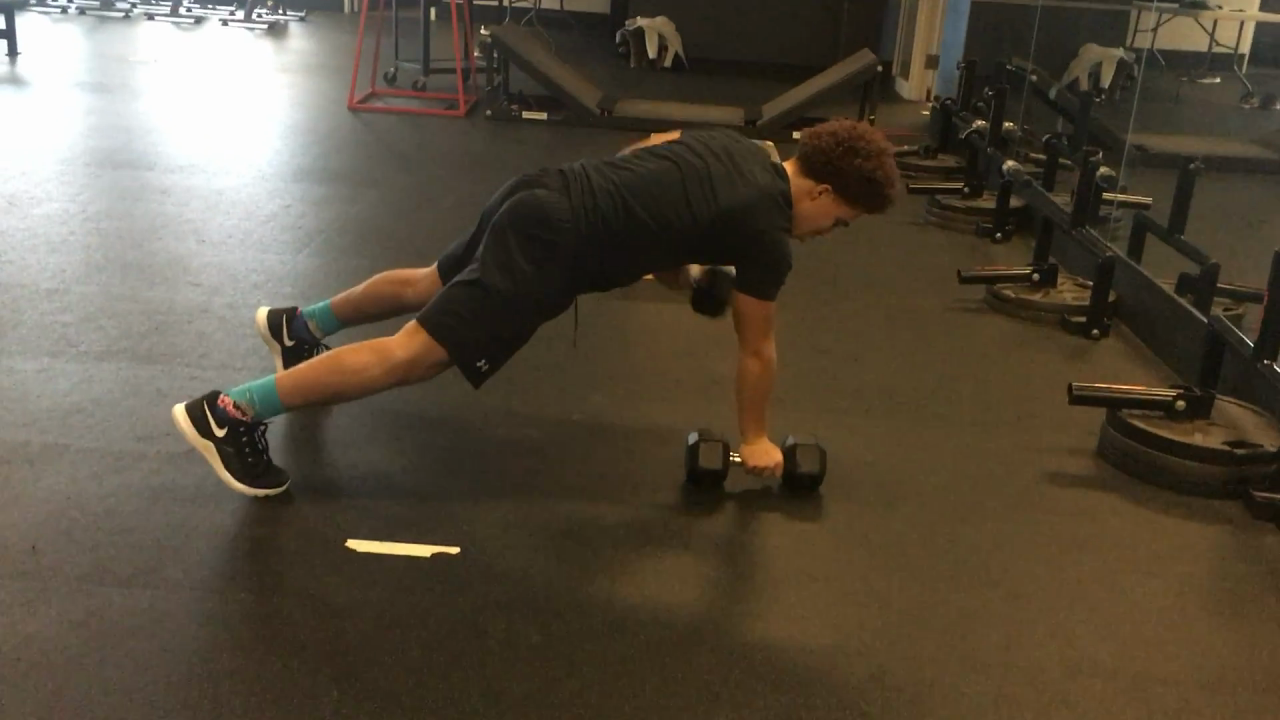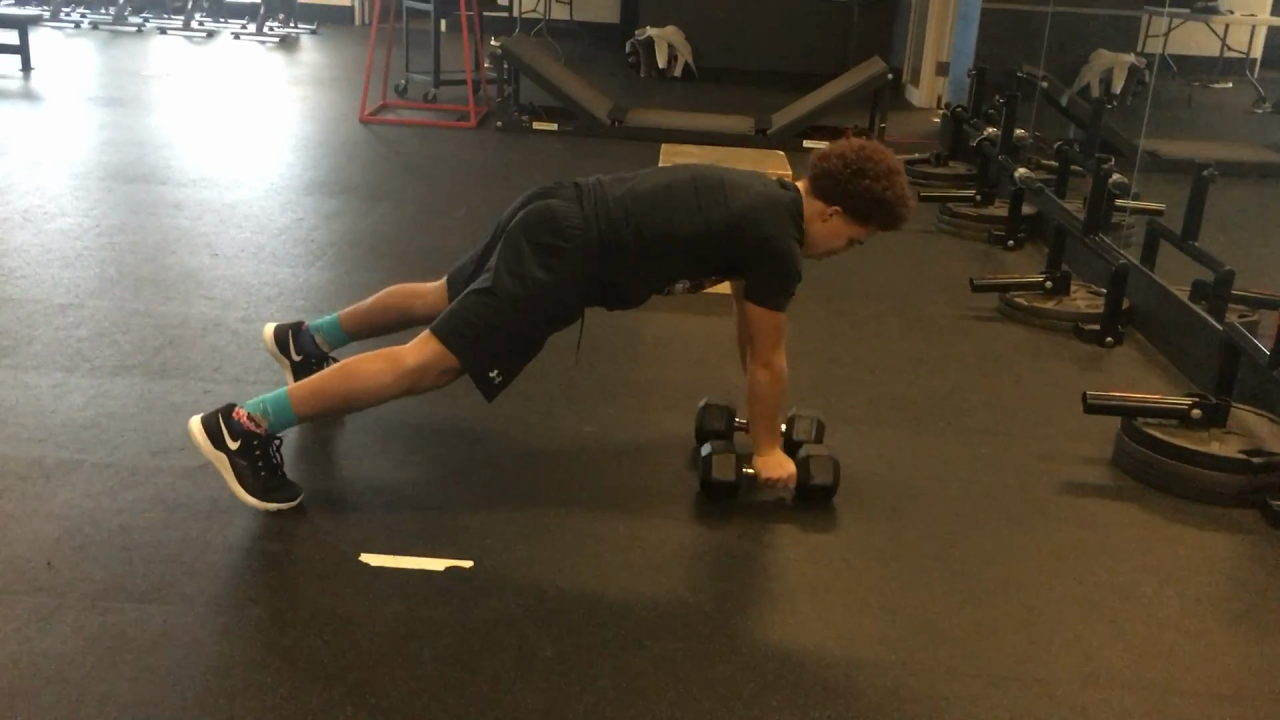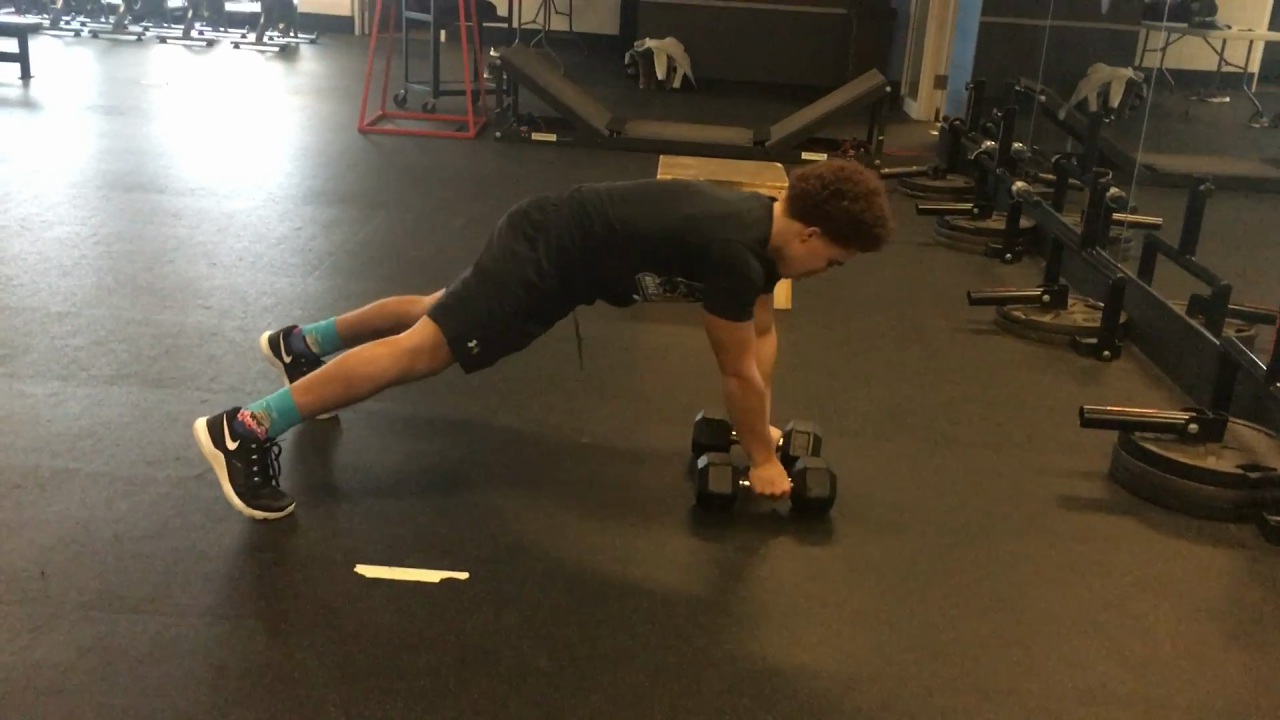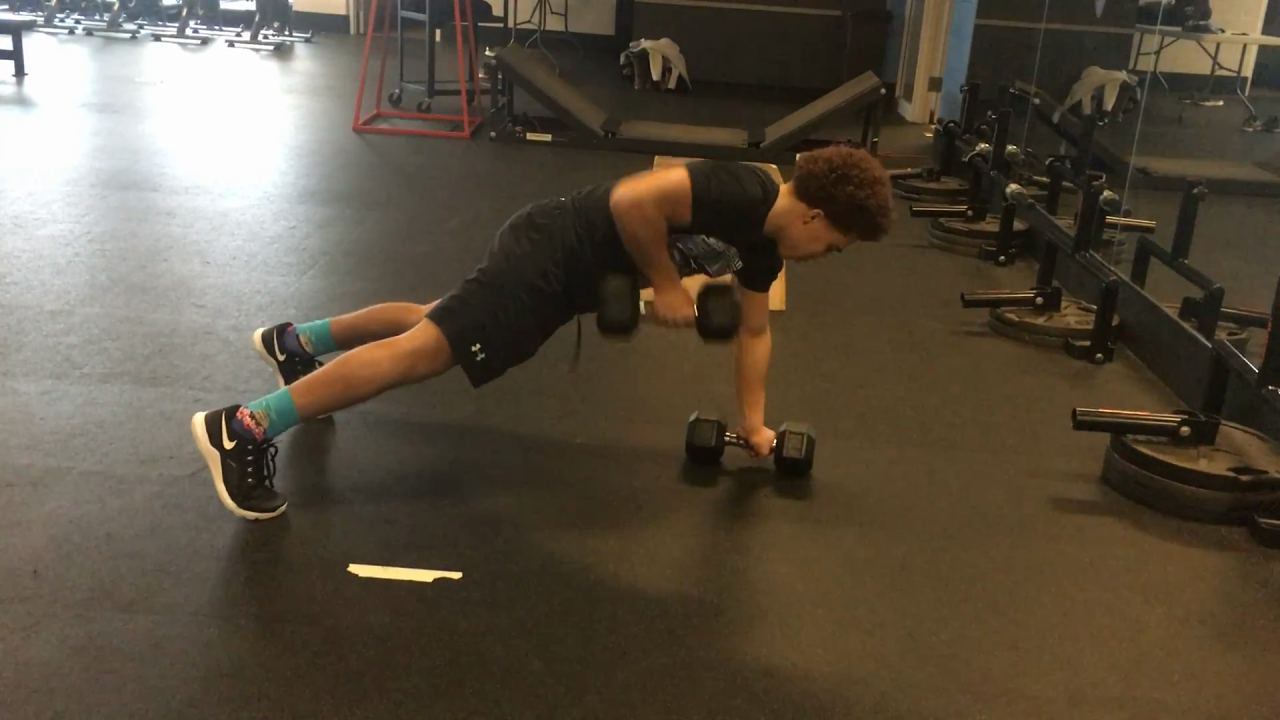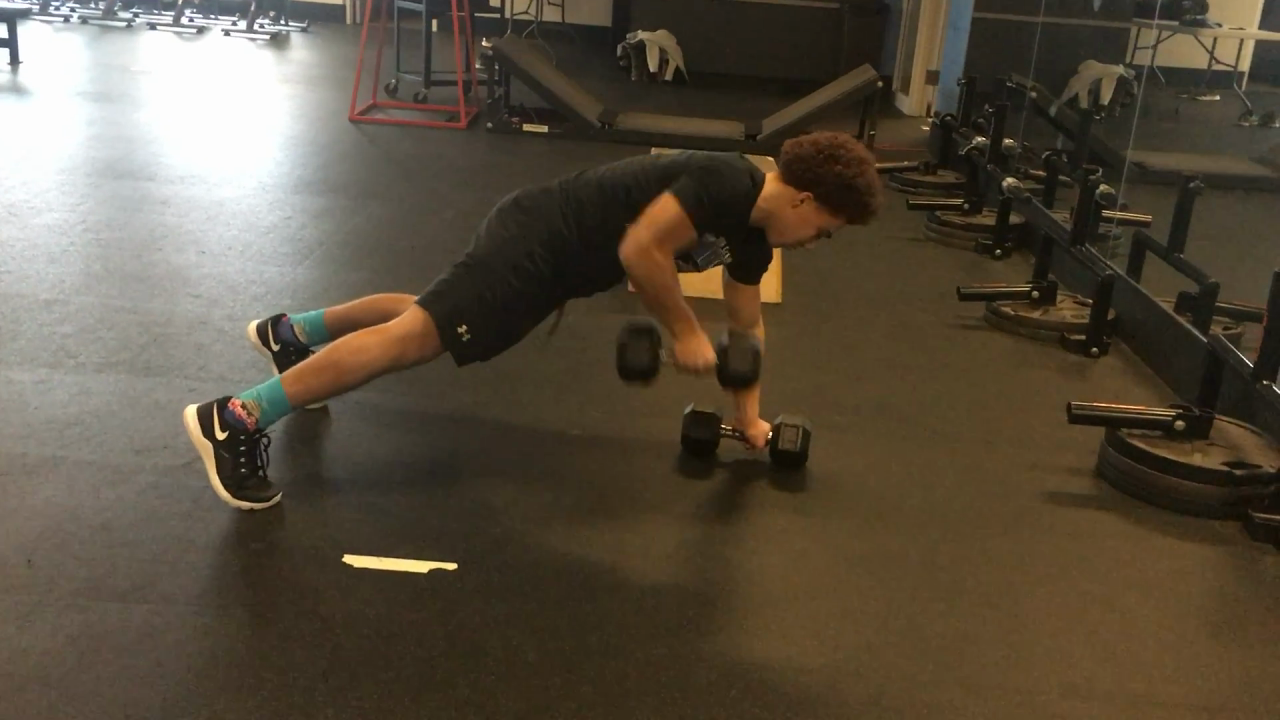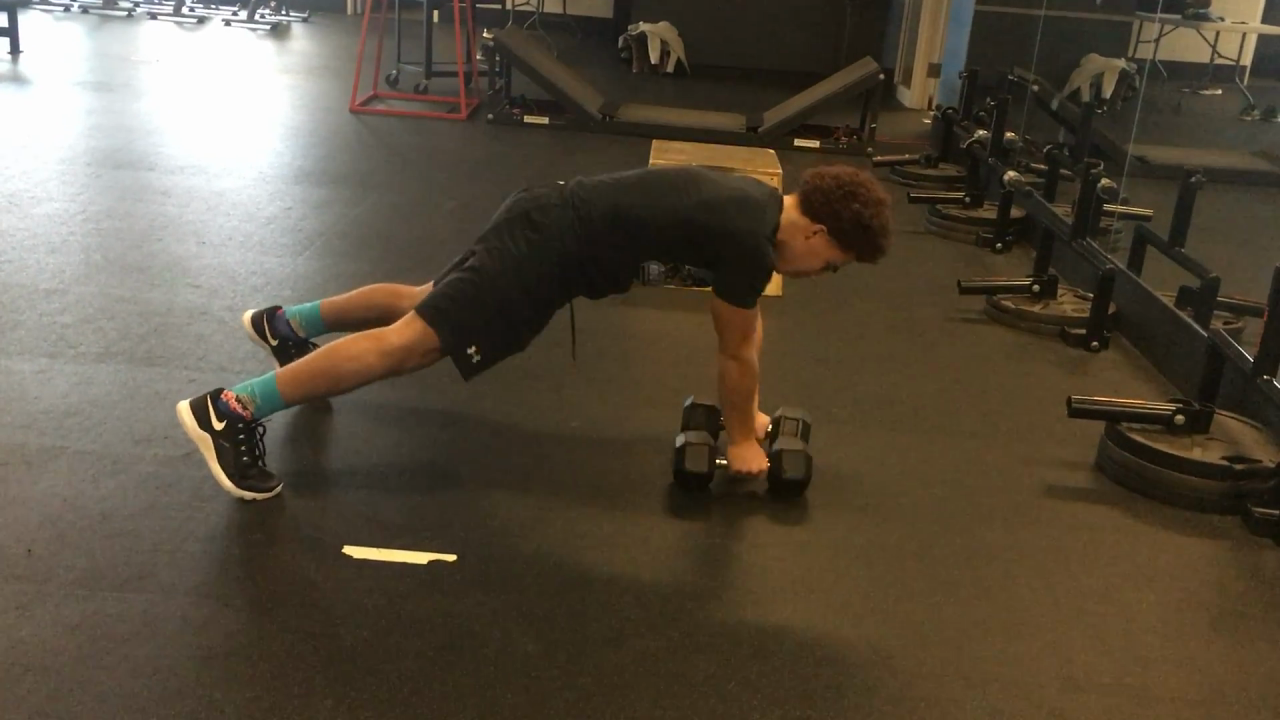
dt=0.5s
person 1, frame 1
left shoulder: (737, 145)
right shoulder: (766, 231)
right elbow: (757, 350)
right wrist: (754, 440)
left hip: (536, 196)
right hip: (553, 247)
left knee: (429, 287)
right knee: (415, 352)
left ankle: (296, 325)
right ankle: (229, 413)
person 1, frame 2
left shoulder: (766, 199)
right shoulder: (778, 244)
left elbow: (748, 329)
right elbow: (768, 358)
left wrist: (757, 410)
right wrist: (766, 449)
left hip: (554, 212)
right hip: (562, 258)
left knee: (441, 299)
right knee: (428, 360)
left ankle: (307, 339)
right ankle: (243, 426)
person 1, frame 3
left shoulder: (763, 225)
right shoulder: (732, 249)
left elbow: (762, 332)
right elbow: (738, 370)
left wrist: (761, 424)
right wrist: (762, 461)
left hip: (557, 242)
right hip: (548, 246)
left knee: (438, 310)
right knee: (424, 347)
left ankle: (302, 344)
right ankle: (245, 430)
person 1, frame 4
left shoulder: (762, 241)
right shoulder: (741, 191)
left elbow: (753, 331)
right elbow: (628, 198)
left wrist: (753, 424)
right wrist: (665, 284)
left hip: (570, 275)
right hip: (553, 251)
left knee: (434, 317)
right knee: (425, 350)
left ankle: (293, 341)
right ankle: (242, 428)
person 1, frame 5
left shoulder: (752, 231)
right shoulder: (724, 184)
left elbow: (747, 323)
right elbow: (637, 252)
left wrist: (747, 416)
right wrist: (685, 333)
left hip: (562, 264)
right hip: (540, 236)
left knee: (424, 308)
right knee: (415, 335)
left ankle: (291, 332)
right ankle: (234, 419)
person 1, frame 6
left shoulder: (759, 208)
right shoulder: (750, 241)
left elbow: (741, 337)
right elbow: (736, 353)
left wrist: (748, 412)
right wrist: (741, 438)
left hip: (550, 217)
right hip: (549, 244)
left knee: (428, 300)
right knee: (413, 341)
left ankle: (283, 322)
right ankle: (229, 410)
